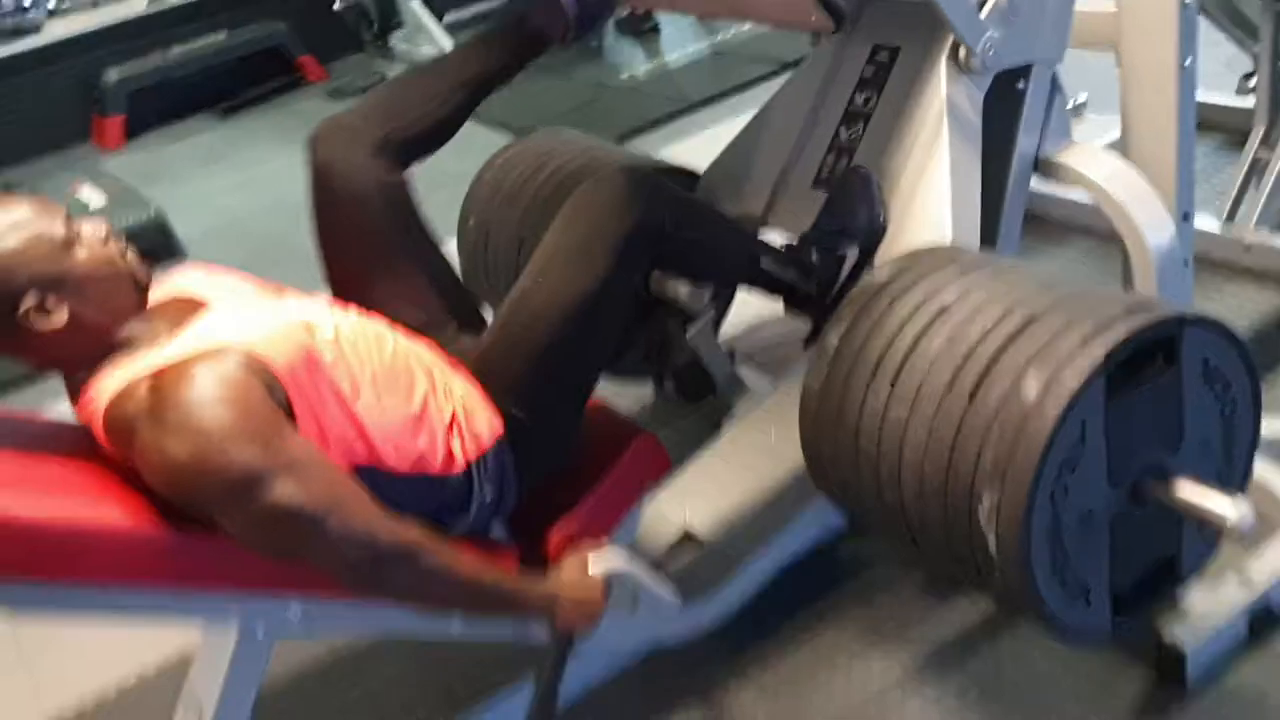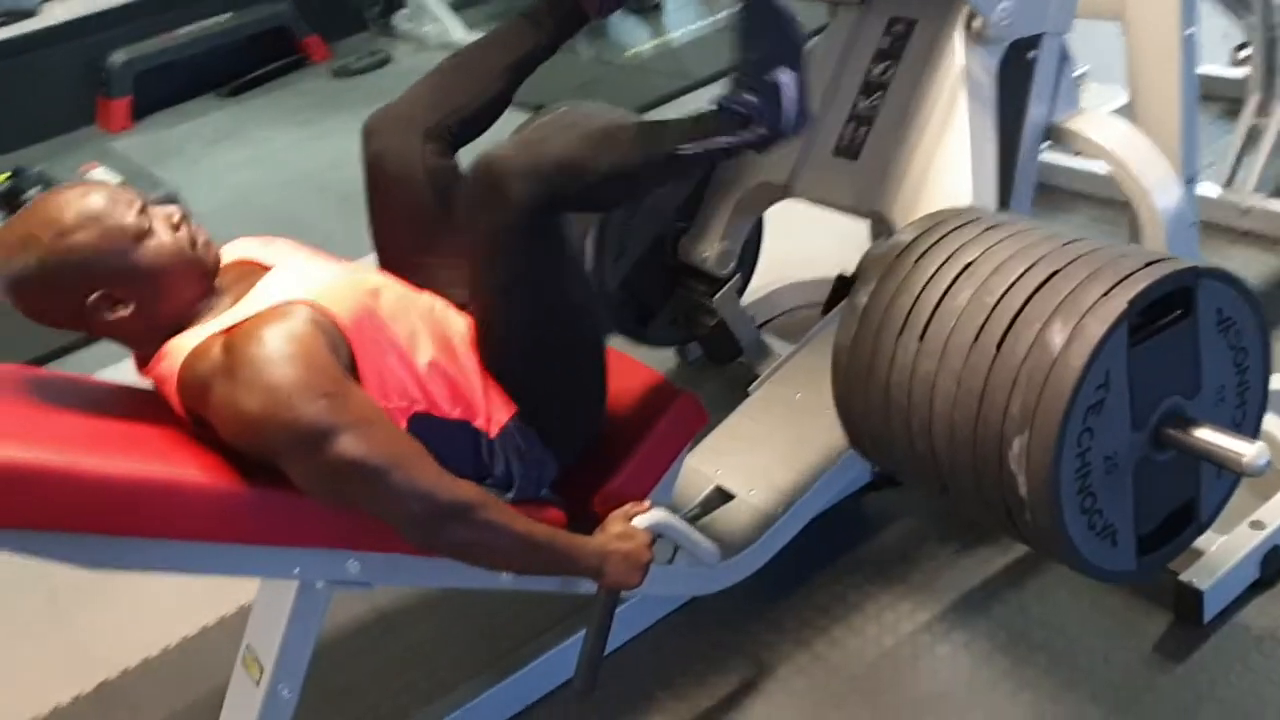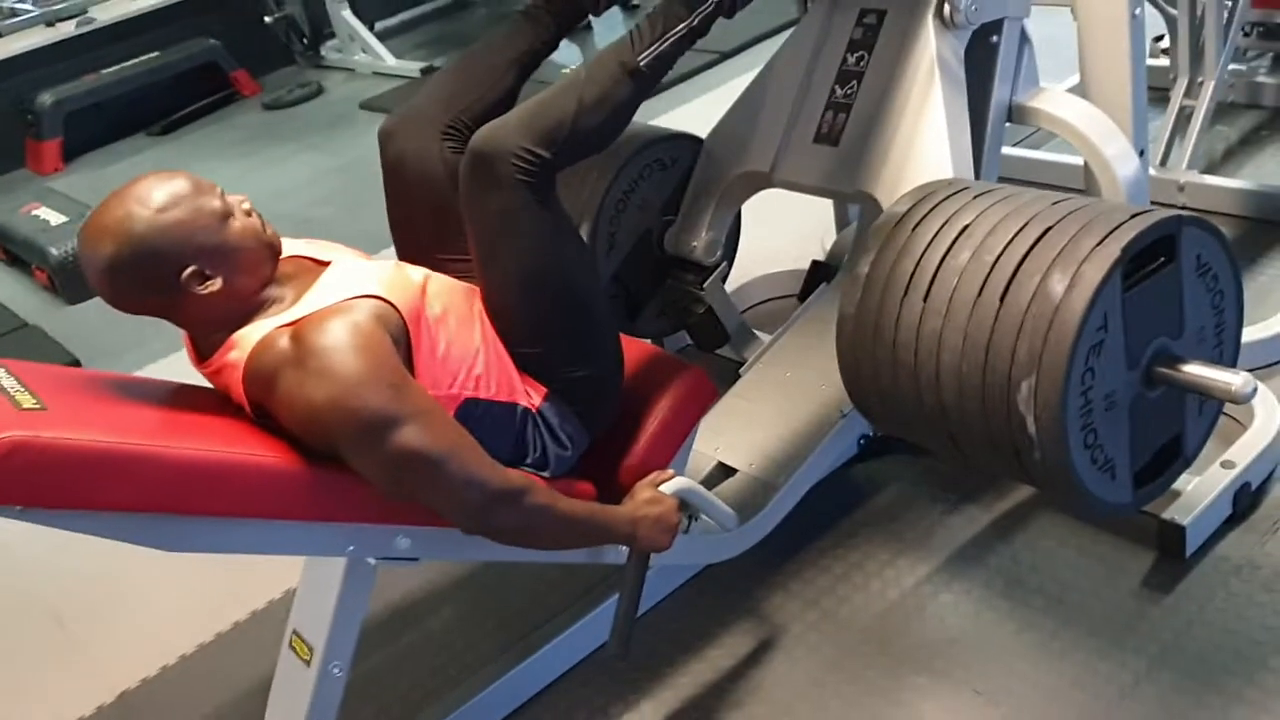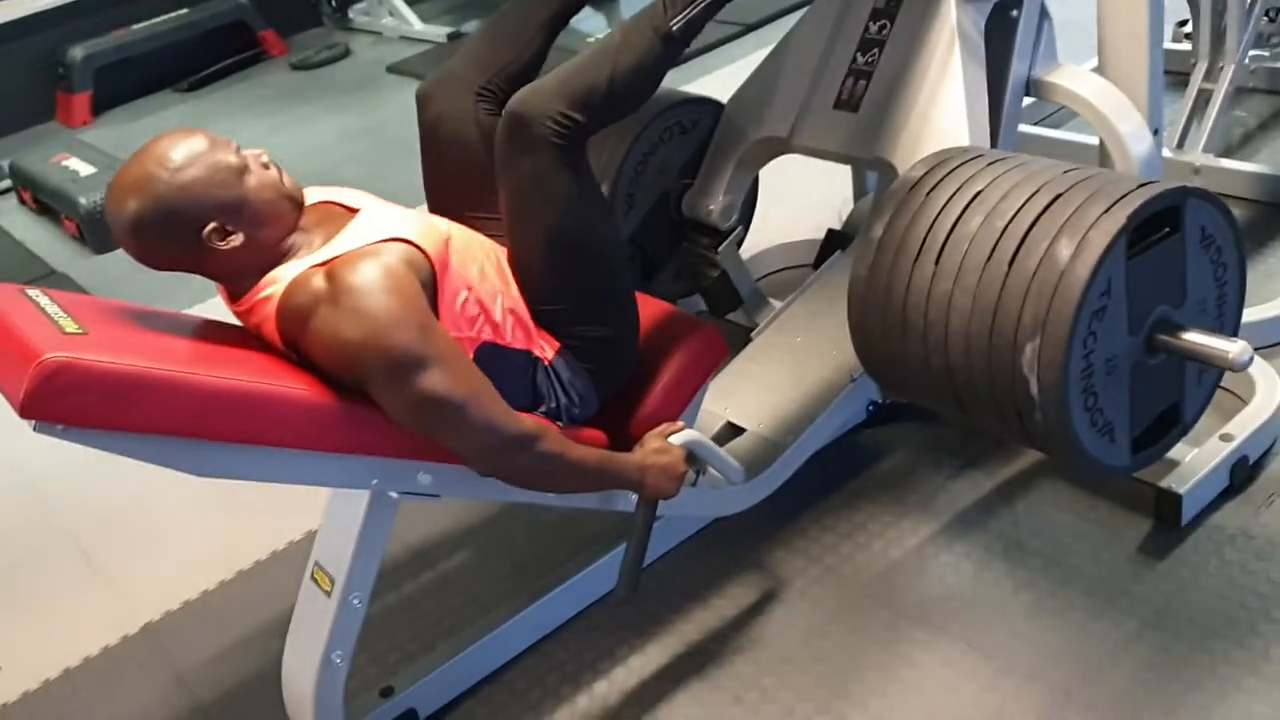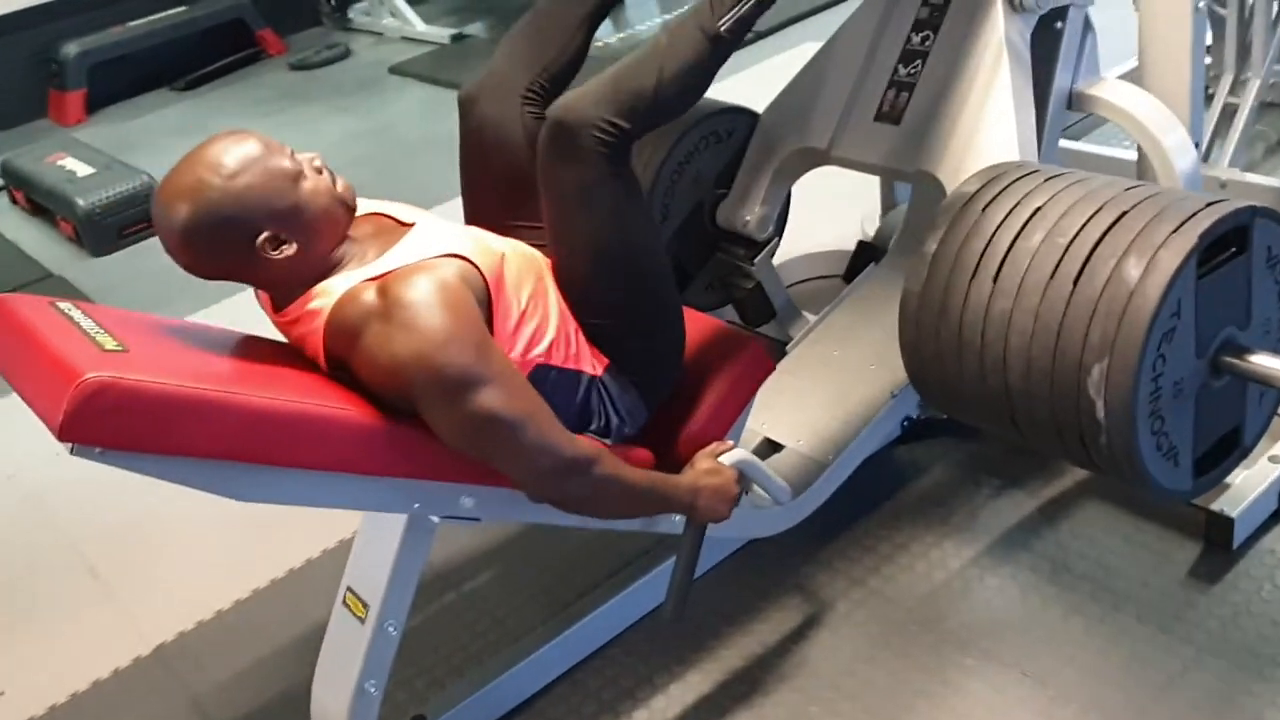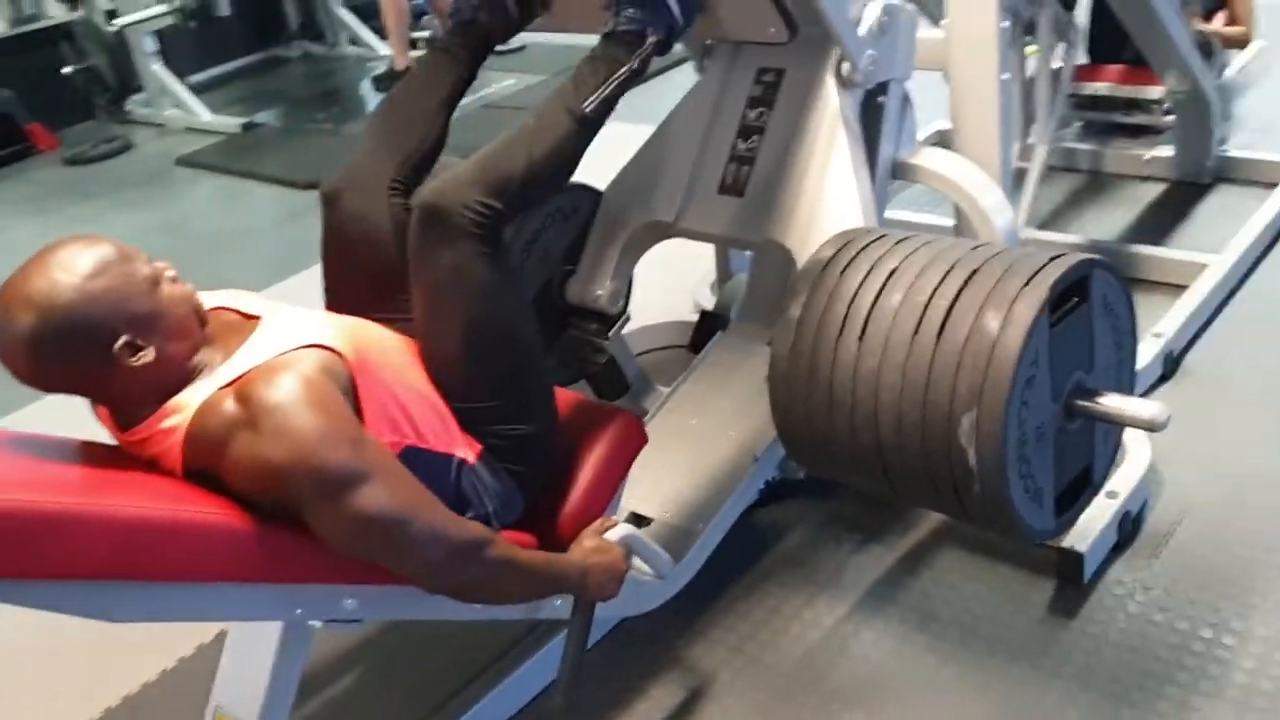
dt=0.7s
person 1, frame 1
left shoulder: (129, 326)
right shoulder: (191, 418)
right elbow: (373, 557)
right wrist: (546, 598)
left hip: (421, 357)
right hip: (480, 439)
left knee: (346, 149)
right knee: (619, 200)
right ankle: (812, 281)
person 1, frame 2
left shoulder: (195, 293)
right shoulder: (263, 374)
right elbow: (438, 516)
right wrist: (597, 557)
left hip: (455, 336)
right hip: (523, 427)
left knee: (402, 132)
right knee: (514, 176)
right ankle: (743, 122)
person 1, frame 3
left shoulder: (228, 316)
right shoulder: (327, 361)
right elbow: (486, 503)
right wrist: (628, 523)
right hip: (548, 409)
left knee: (415, 133)
right knee: (505, 153)
person 1, frame 4
left shoulder: (265, 253)
right shoulder: (358, 298)
right elbow: (499, 448)
right wrist: (636, 471)
right hip: (563, 361)
left knee: (455, 93)
right knee: (539, 116)
person 1, frame 5
left shoulder: (300, 273)
right shoulder: (409, 316)
right elbow: (556, 472)
right wrist: (687, 492)
right hip: (610, 377)
left knee: (496, 100)
right knee: (583, 123)
person 1, frame 6
left shoulder: (125, 382)
right shoulder: (273, 414)
right elbow: (447, 561)
right wrist: (577, 571)
right hip: (483, 463)
left knee: (362, 190)
right knee: (453, 208)
